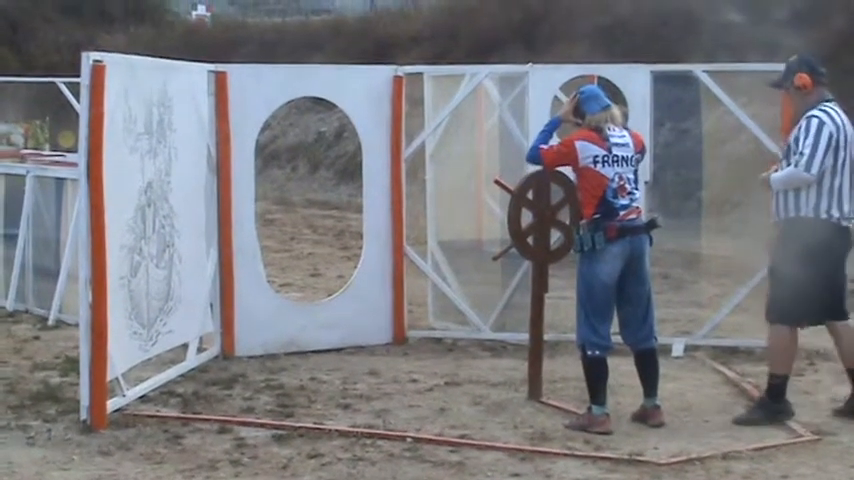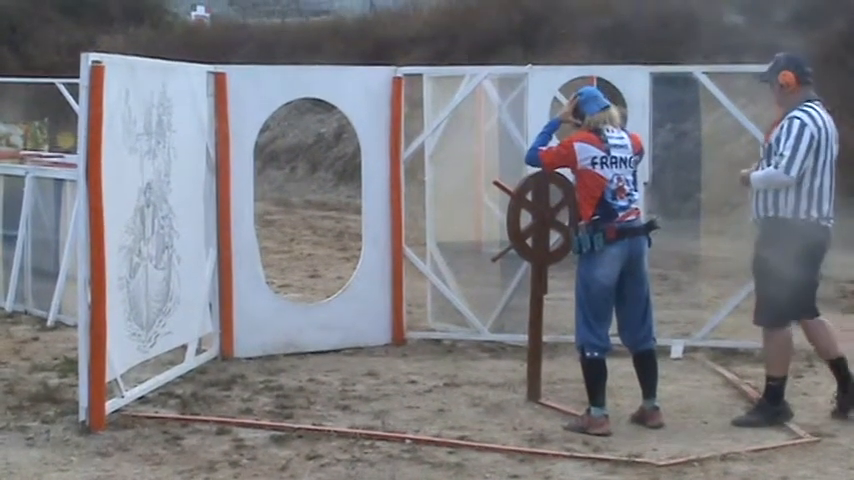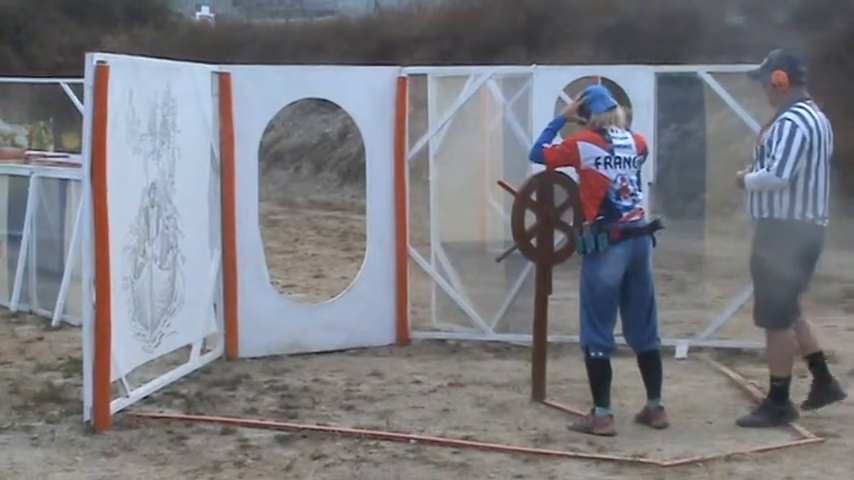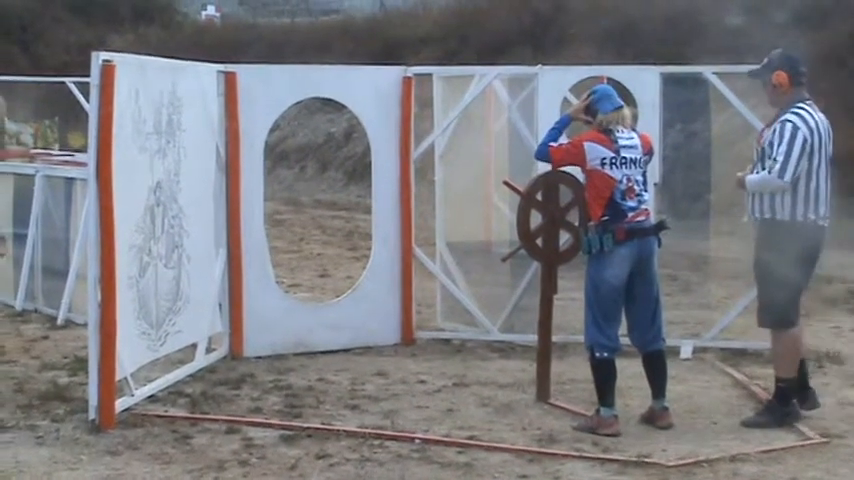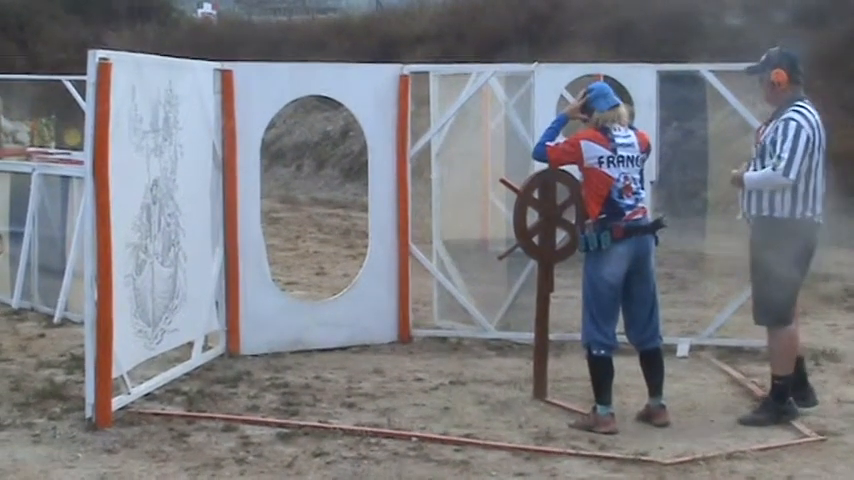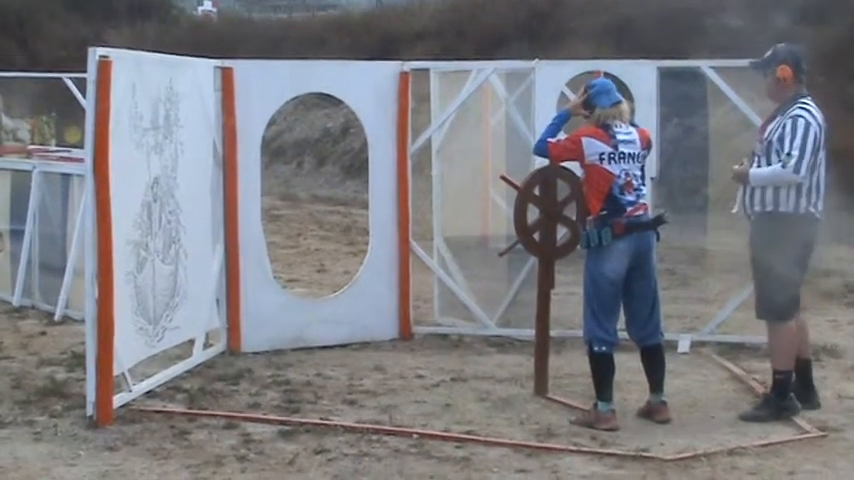
dt=0.2s
person 1, frame 1
left shoulder: (817, 120)
left elbow: (805, 173)
left wrist: (773, 178)
right wrist: (785, 173)
left hip: (808, 230)
left knee: (782, 315)
left ankle: (775, 400)
person 1, frame 2
left shoulder: (798, 121)
right shoulder: (822, 117)
left elbow: (784, 174)
left wrist: (751, 177)
right wrist: (763, 172)
left hip: (788, 229)
right hip: (811, 228)
left knee: (774, 318)
right knee: (805, 312)
left ankle: (774, 402)
person 1, frame 3
left shoulder: (790, 121)
right shoulder: (816, 118)
left elbow: (777, 176)
left wrist: (746, 179)
right wrist: (756, 175)
left hip: (784, 229)
right hip: (805, 227)
left knee: (775, 317)
right knee: (787, 311)
left ankle: (778, 402)
right ankle: (823, 381)
person 1, frame 4
left shoulder: (791, 123)
right shoulder: (815, 118)
left elbow: (779, 178)
left wrist: (747, 181)
right wrist: (757, 177)
left hip: (786, 230)
right hip: (804, 227)
left knee: (780, 317)
right knee: (786, 313)
left ankle: (783, 402)
right ankle: (801, 389)
person 1, frame 5
left shoulder: (793, 121)
right shoulder: (803, 115)
left elbow: (783, 176)
left wrist: (744, 178)
right wrist: (753, 174)
left hip: (783, 228)
right hip: (790, 225)
left knee: (776, 314)
right knee: (781, 310)
left ankle: (780, 399)
right ankle: (798, 385)
person 1, frame 6
left shoulder: (801, 118)
right shoulder: (790, 114)
left elbow: (793, 172)
left wrist: (749, 175)
right wrist: (754, 171)
left hip: (785, 224)
right hip: (779, 222)
left knee: (778, 310)
right knee: (788, 308)
left ankle: (781, 396)
right ankle: (804, 387)
person 2, frame 1
left shoulder: (580, 142)
right shoulder: (634, 140)
left elbow: (535, 155)
left wrist: (558, 119)
right wrist: (616, 124)
left hip: (603, 243)
right hip: (636, 238)
left knee: (594, 332)
right knee: (641, 327)
left ankle: (598, 413)
right ankle: (652, 406)
person 2, frame 2
left shoulder: (579, 144)
right shoulder: (633, 142)
left elbow: (534, 156)
left wrist: (558, 120)
right wrist: (613, 125)
left hip: (601, 244)
right hip: (635, 239)
left knee: (593, 333)
right knee: (640, 329)
left ankle: (597, 415)
right ankle: (651, 407)
person 2, frame 3
left shoulder: (584, 143)
right shoulder: (638, 142)
left elbow: (537, 153)
left wrist: (563, 117)
right wrist: (617, 124)
left hip: (606, 245)
right hip: (639, 240)
left knee: (597, 334)
right knee: (644, 329)
left ankle: (602, 415)
right ankle: (655, 407)
person 2, frame 4
left shoulder: (590, 144)
right shoulder: (643, 142)
left elbow: (543, 151)
left wrist: (569, 117)
right wrist: (622, 123)
left hip: (611, 245)
right hip: (644, 240)
left knee: (602, 334)
right knee: (649, 329)
left ankle: (606, 415)
right ankle: (660, 408)
person 2, frame 5
left shoulder: (586, 142)
right shoulder: (640, 140)
left elbow: (540, 151)
left wrist: (565, 115)
right wrist: (620, 120)
left hip: (608, 244)
right hip: (641, 238)
left knee: (599, 332)
right knee: (646, 328)
left ankle: (603, 413)
right ankle: (657, 406)
person 2, frame 6
left shoulder: (587, 138)
right shoulder: (641, 137)
left elbow: (542, 147)
left wrist: (567, 112)
right wrist: (621, 117)
left hip: (609, 240)
right hip: (643, 234)
left knee: (600, 328)
right knee: (647, 324)
left ankle: (604, 410)
right ankle: (658, 402)
